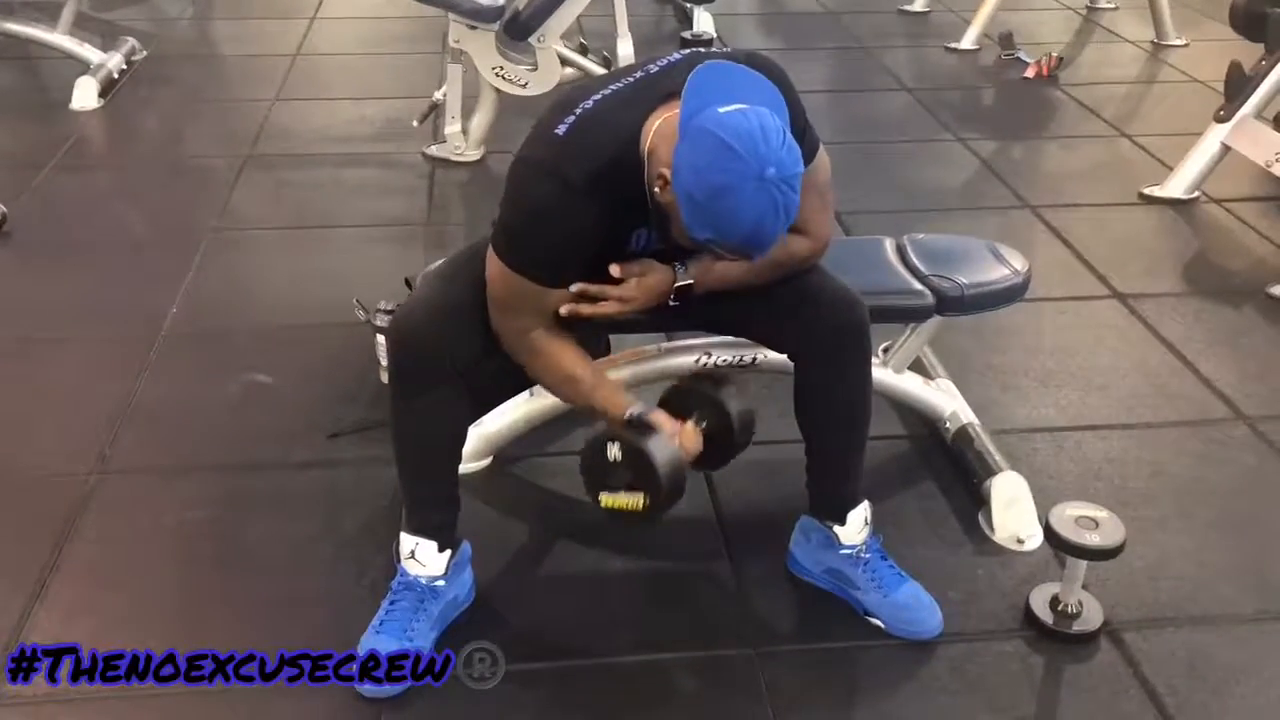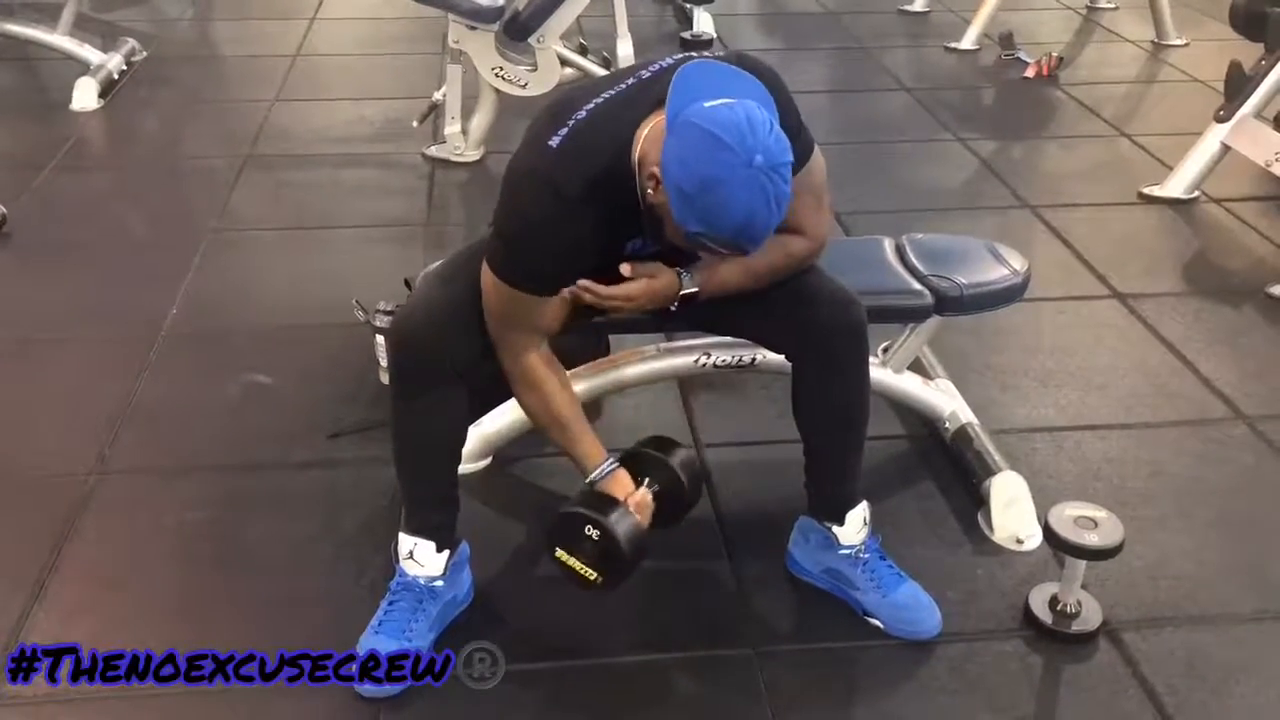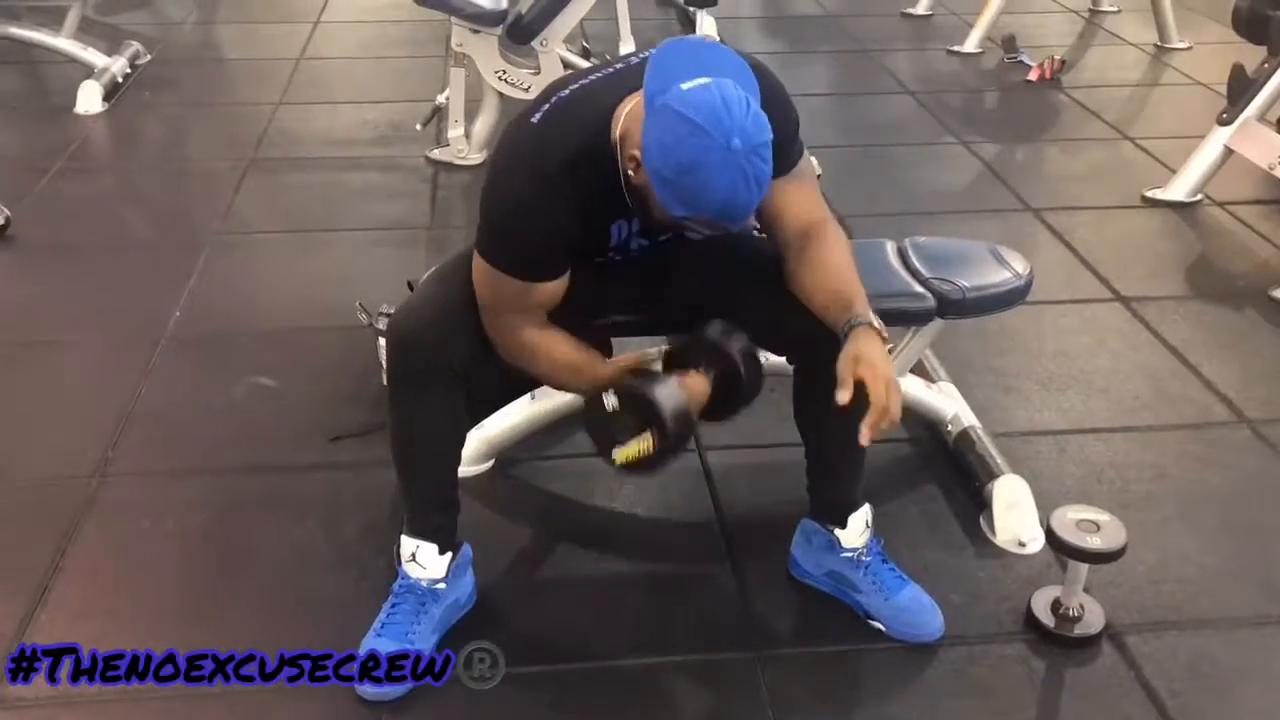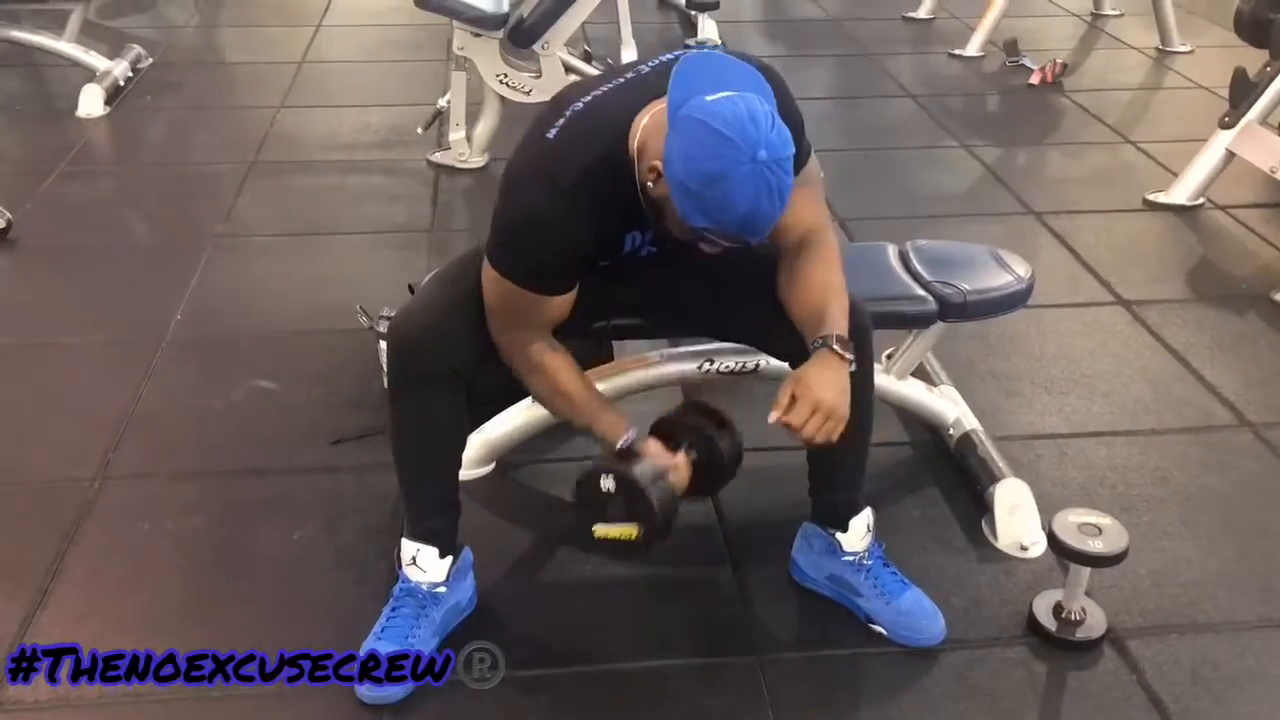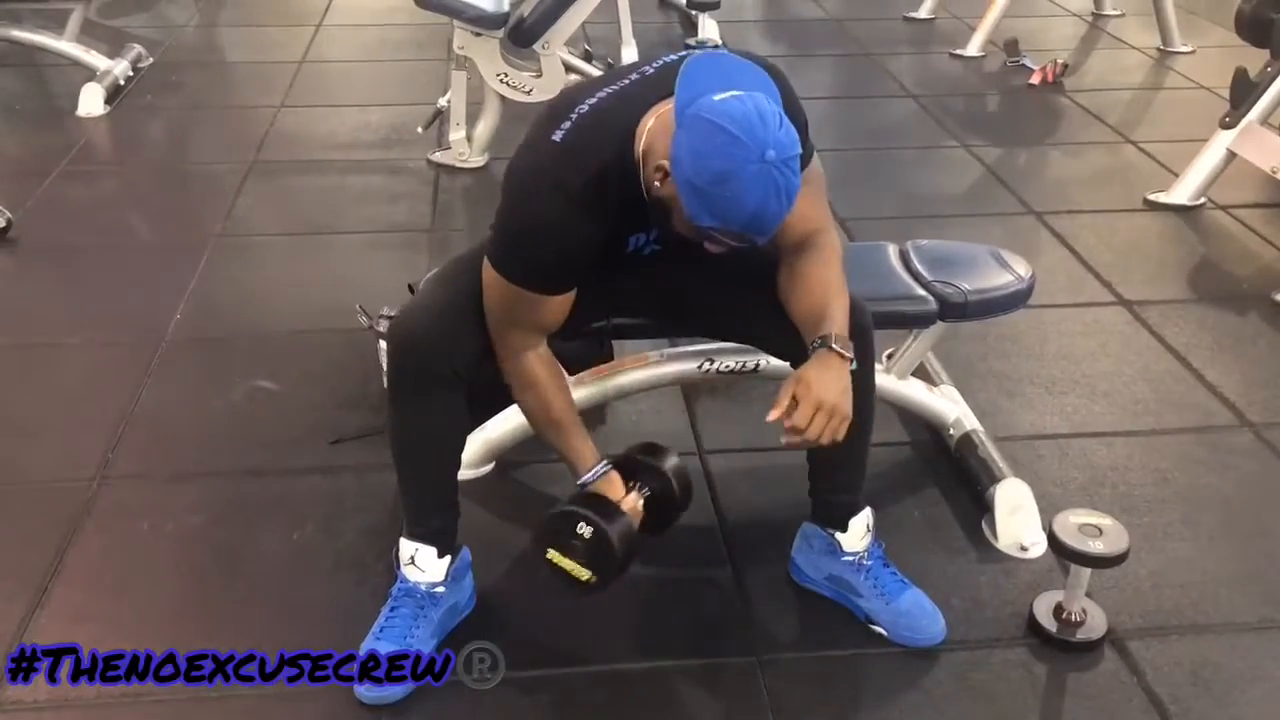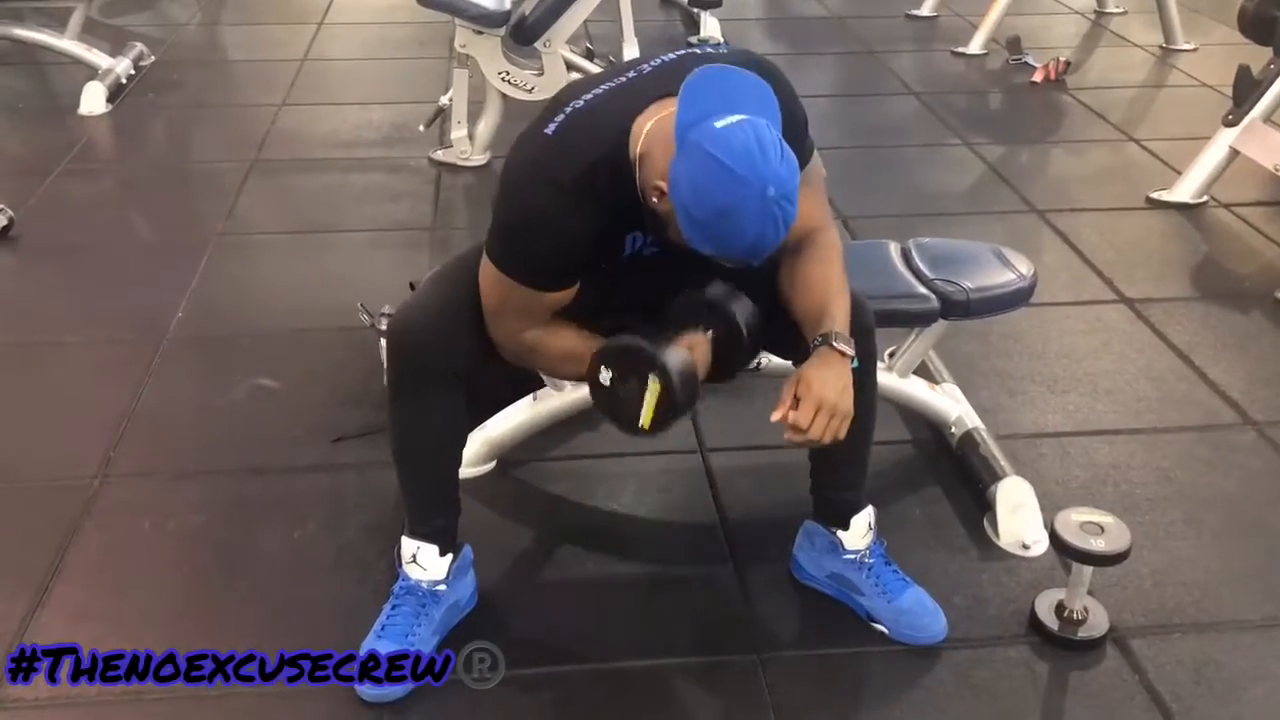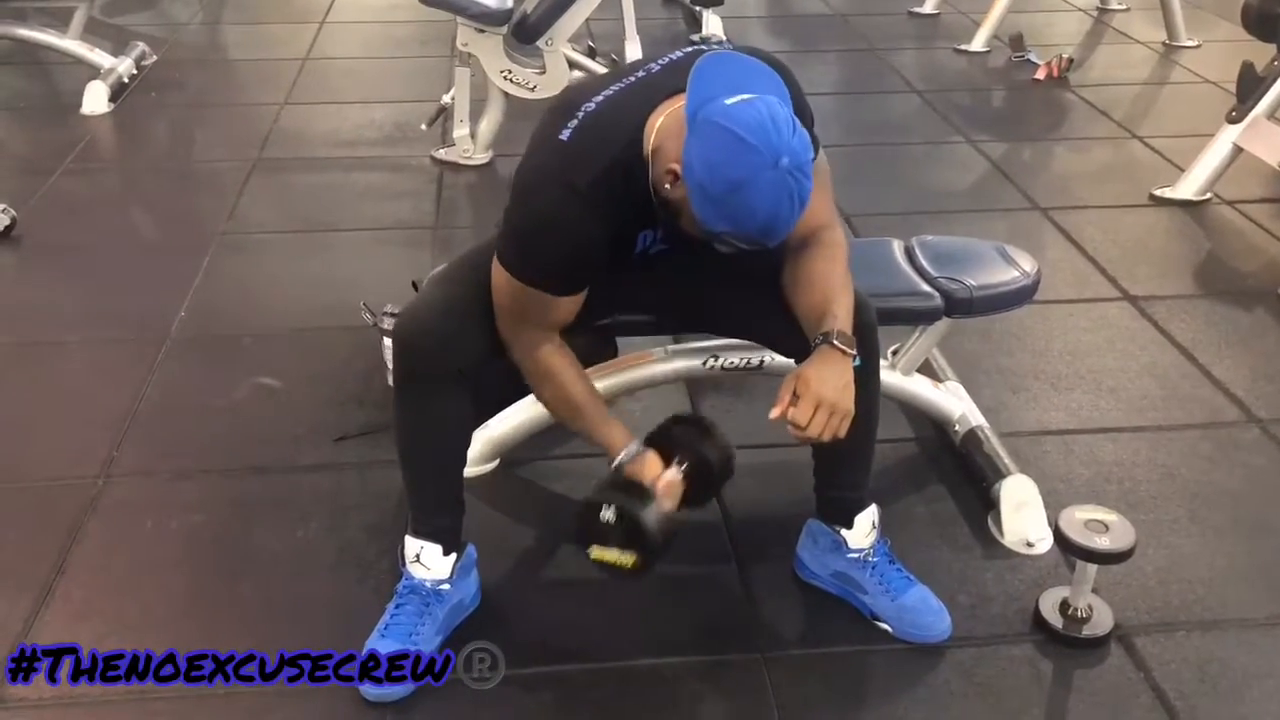
dt=0.4s
person 1, frame 1
left shoulder: (761, 107)
right shoulder: (559, 175)
left elbow: (810, 236)
right elbow: (525, 328)
left wrist: (680, 279)
right wrist: (641, 419)
left hip: (677, 271)
right hip: (561, 266)
left knee: (838, 320)
right knee: (422, 336)
left ankle: (837, 538)
right ankle: (431, 564)
person 1, frame 2
left shoulder: (757, 106)
right shoulder: (552, 185)
left elbow: (805, 232)
right elbow: (522, 345)
left wrist: (683, 286)
right wrist: (604, 473)
left hip: (686, 277)
right hip: (561, 264)
left knee: (835, 320)
right knee: (422, 337)
left ankle: (836, 537)
right ankle: (430, 564)
person 1, frame 3
left shoulder: (750, 102)
right shoulder: (537, 165)
left elbow: (809, 230)
right elbow: (514, 327)
left wrist: (862, 329)
left hip: (679, 265)
right hip: (558, 272)
left knee: (834, 323)
right knee: (419, 340)
left ankle: (837, 540)
right ankle: (432, 566)
person 1, frame 4
left shoulder: (759, 107)
right shoulder: (552, 181)
left elbow: (808, 237)
right elbow: (524, 339)
left wrist: (830, 351)
right wrist: (630, 444)
left hip: (675, 262)
right hip: (564, 271)
left knee: (844, 325)
right knee: (420, 341)
left ankle: (838, 544)
right ankle: (432, 570)
person 1, frame 5
left shoulder: (762, 107)
right shoulder: (555, 179)
left elbow: (810, 238)
right elbow: (520, 343)
left wrist: (831, 351)
right wrist: (592, 473)
left hip: (681, 261)
right hip: (564, 270)
left knee: (846, 325)
right knee: (421, 341)
left ankle: (839, 543)
right ankle: (431, 569)
person 1, frame 6
left shoulder: (762, 105)
right shoulder: (551, 179)
left elbow: (811, 235)
right elbow: (517, 330)
left wrist: (833, 349)
left hip: (681, 257)
right hip: (562, 275)
left knee: (849, 323)
right knee: (420, 340)
left ankle: (840, 542)
right ankle: (433, 568)
person 1, frame 7
left shoulder: (767, 101)
right shoulder: (565, 183)
left elbow: (816, 233)
right elbow: (533, 338)
left wrist: (834, 346)
right wrist: (627, 454)
left hip: (677, 252)
right hip: (568, 262)
left knee: (851, 323)
right knee: (425, 339)
left ankle: (844, 540)
right ankle: (437, 567)
